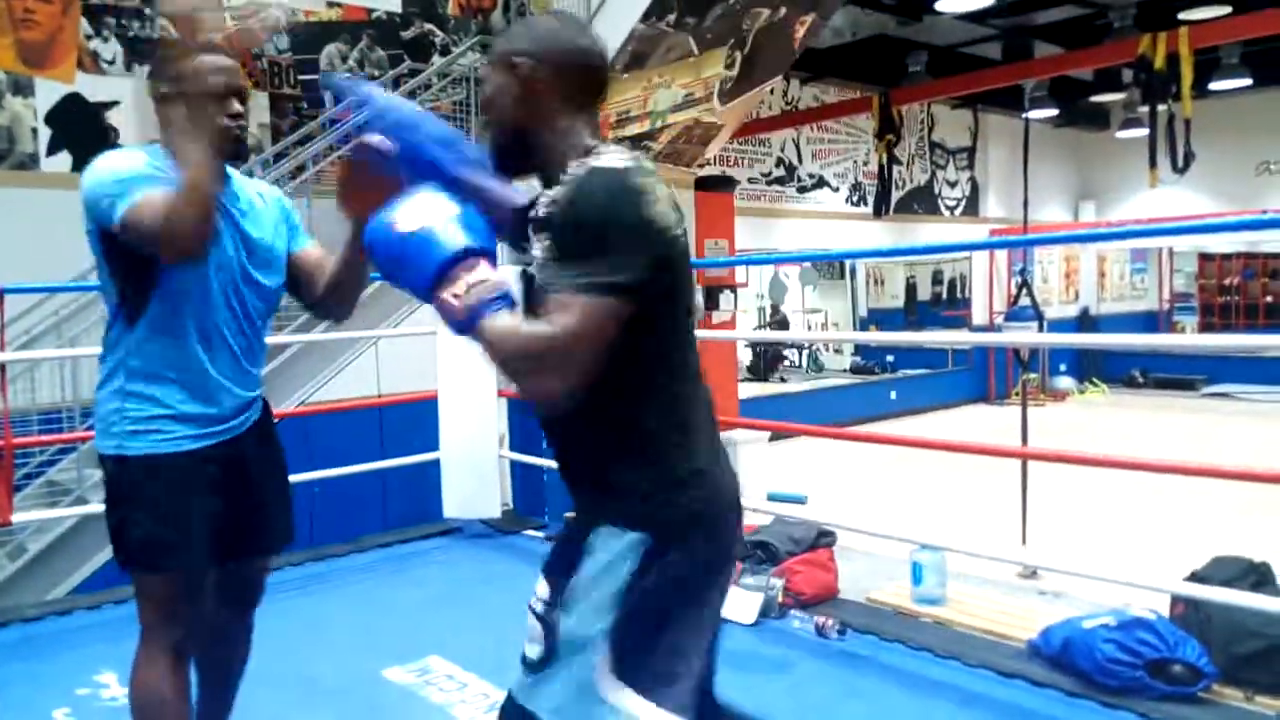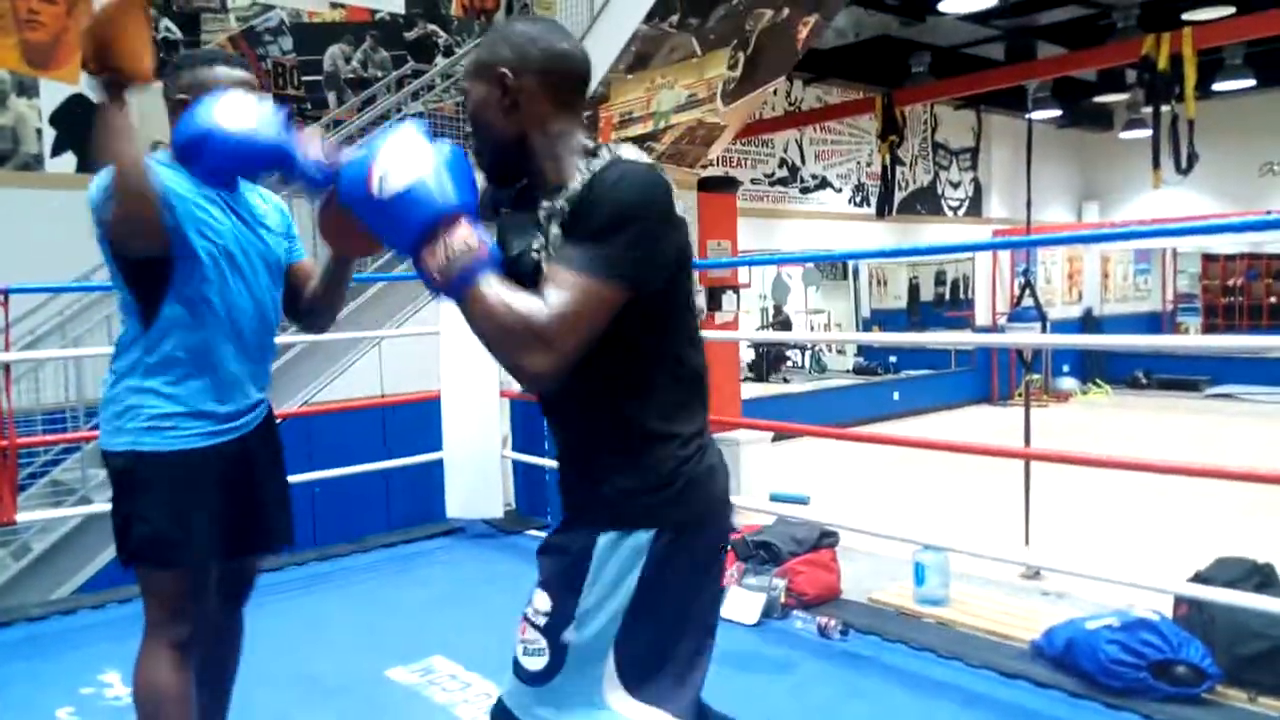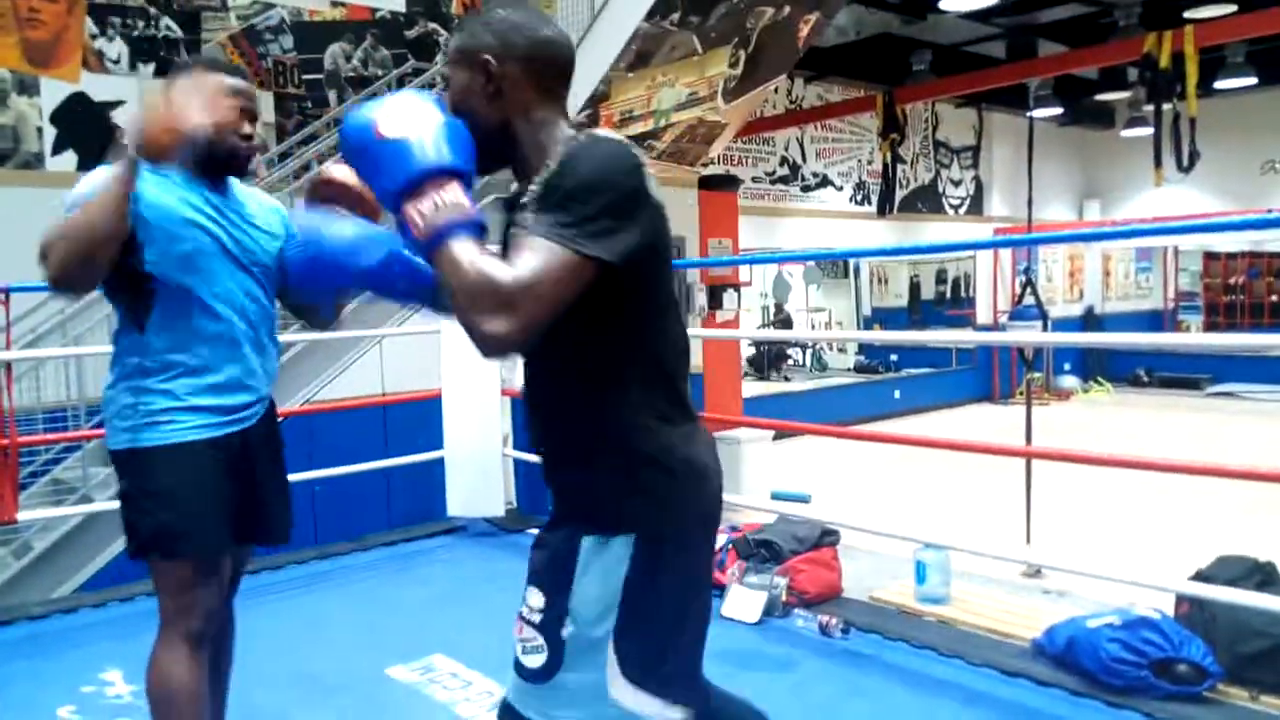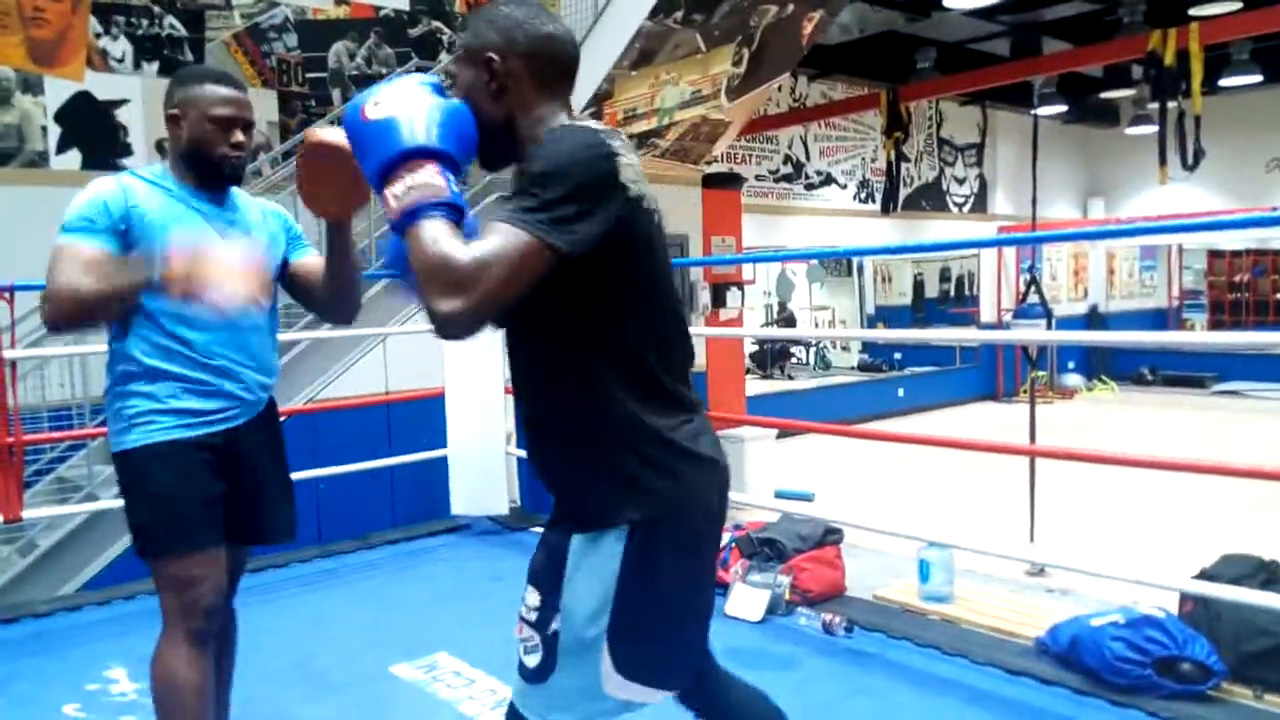
dt=0.1s
person 1, frame 1
left shoulder: (608, 190)
right shoulder: (614, 185)
left elbow: (549, 375)
left wrist: (466, 286)
left hip: (647, 515)
right hip: (694, 500)
person 1, frame 2
left shoulder: (625, 187)
right shoulder: (557, 196)
left elbow: (540, 351)
left wrist: (451, 246)
left hip: (643, 510)
right hip: (643, 498)
person 1, frame 3
left shoulder: (595, 169)
right shoulder: (546, 186)
left elbow: (501, 320)
left wrist: (429, 200)
left hip: (629, 502)
right hip: (638, 491)
person 1, frame 4
left shoulder: (572, 159)
right shoulder: (602, 161)
left elbow: (457, 302)
left wrist: (413, 181)
left hip: (632, 496)
right hip: (680, 472)
person 2, frame 1
left shoulder: (267, 201)
right shoulder: (125, 175)
left elbow: (329, 302)
right elbow: (184, 239)
left wrist: (363, 225)
right wrist: (191, 129)
left hip: (244, 428)
right hip: (156, 439)
left knee: (239, 598)
right knee: (171, 625)
person 2, frame 2
left shoulder: (271, 208)
right shoulder: (143, 182)
left elbow: (313, 315)
right elbow: (145, 235)
left wrist: (345, 248)
right wrist: (114, 98)
left hip: (248, 431)
right hip: (165, 437)
left knee: (227, 601)
right knee: (178, 624)
person 2, frame 3
left shoulder: (266, 211)
right shoulder: (126, 188)
left elbow: (318, 311)
right elbow: (64, 269)
left wrist: (339, 241)
right wrist: (137, 158)
left hip: (249, 424)
right hip: (168, 431)
left knee: (218, 598)
right knee: (188, 617)
person 2, frame 4
left shoulder: (268, 219)
right shoulder: (116, 199)
left elbow: (339, 307)
right elbow: (61, 305)
left wrist: (338, 225)
right wrist: (155, 271)
left hip: (248, 426)
right hip: (163, 433)
left knee: (217, 596)
right knee: (192, 611)
